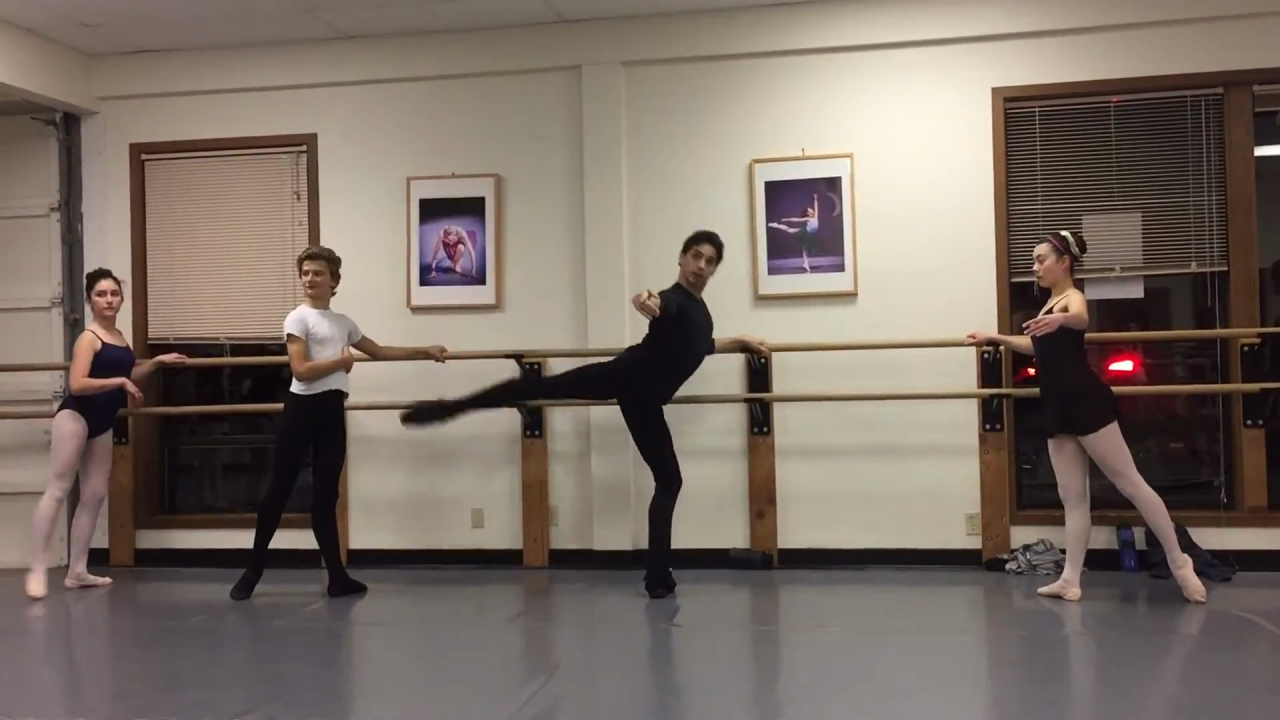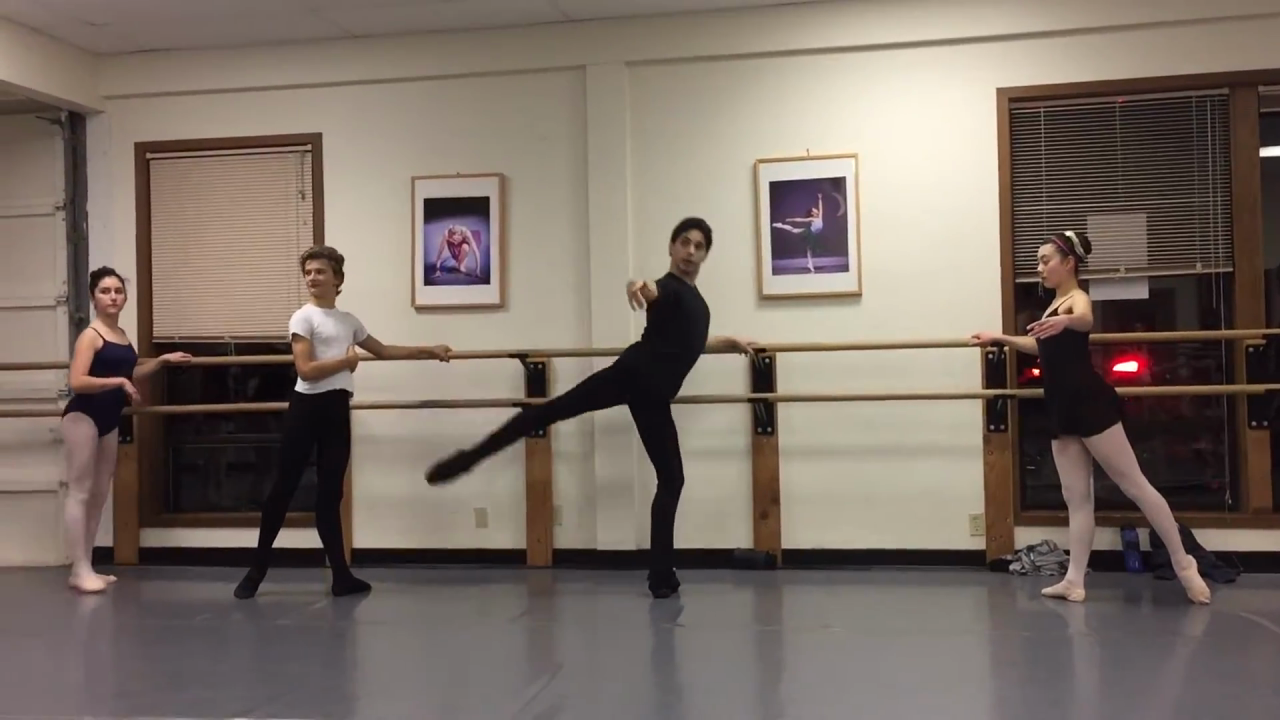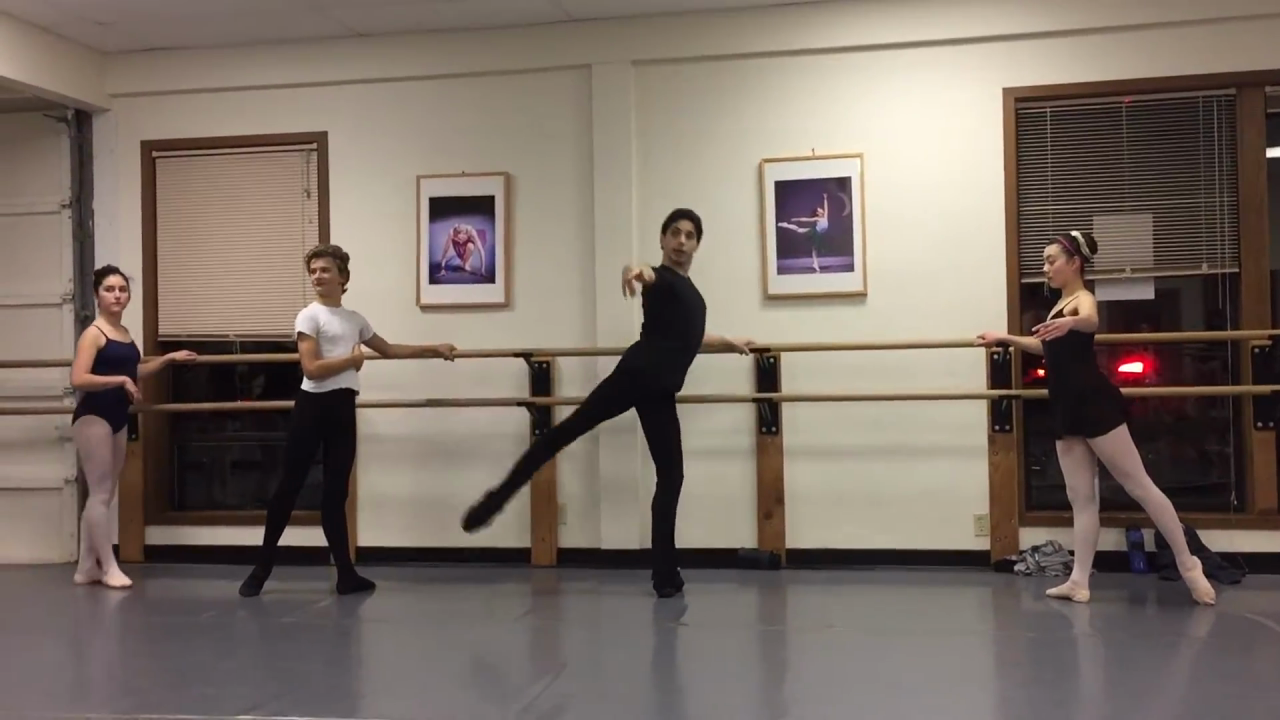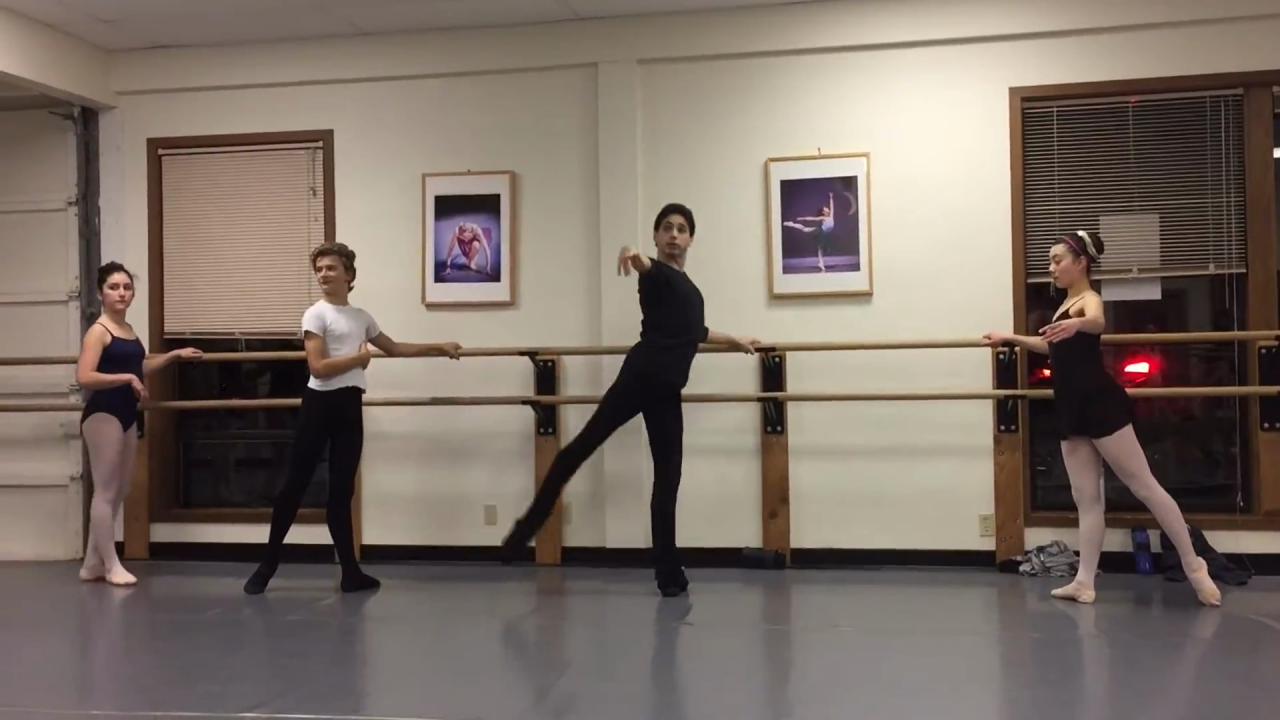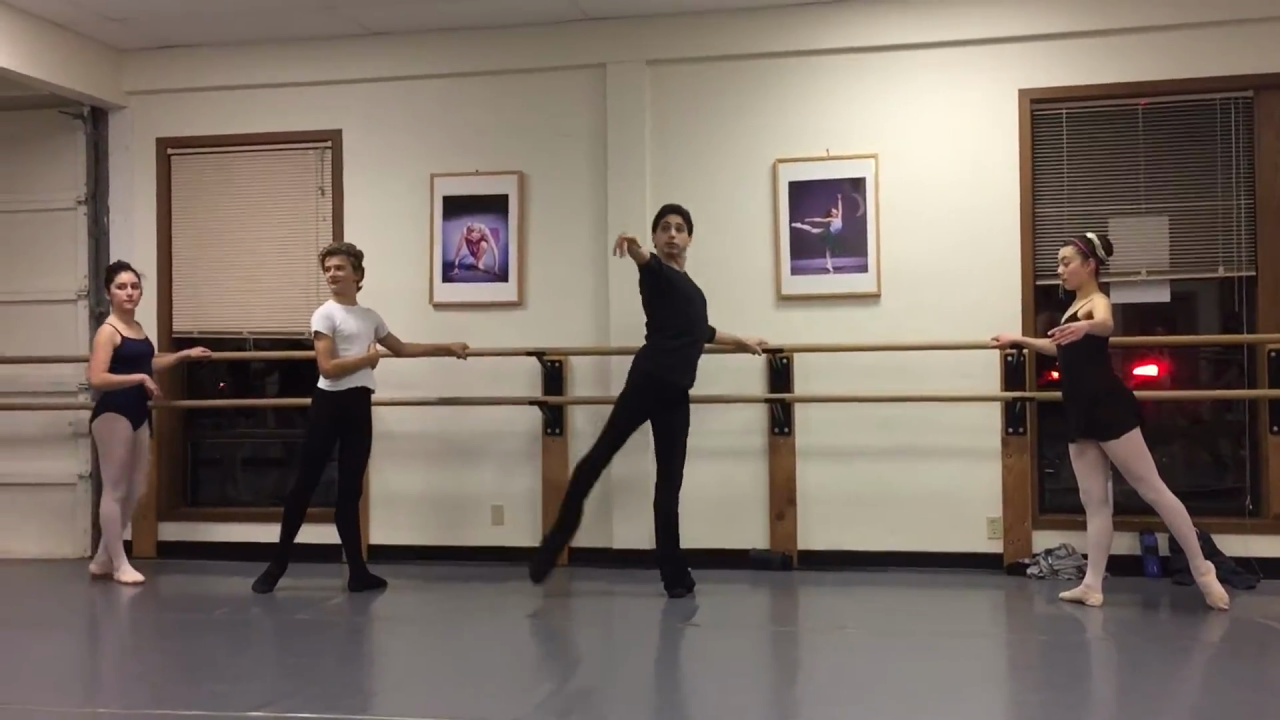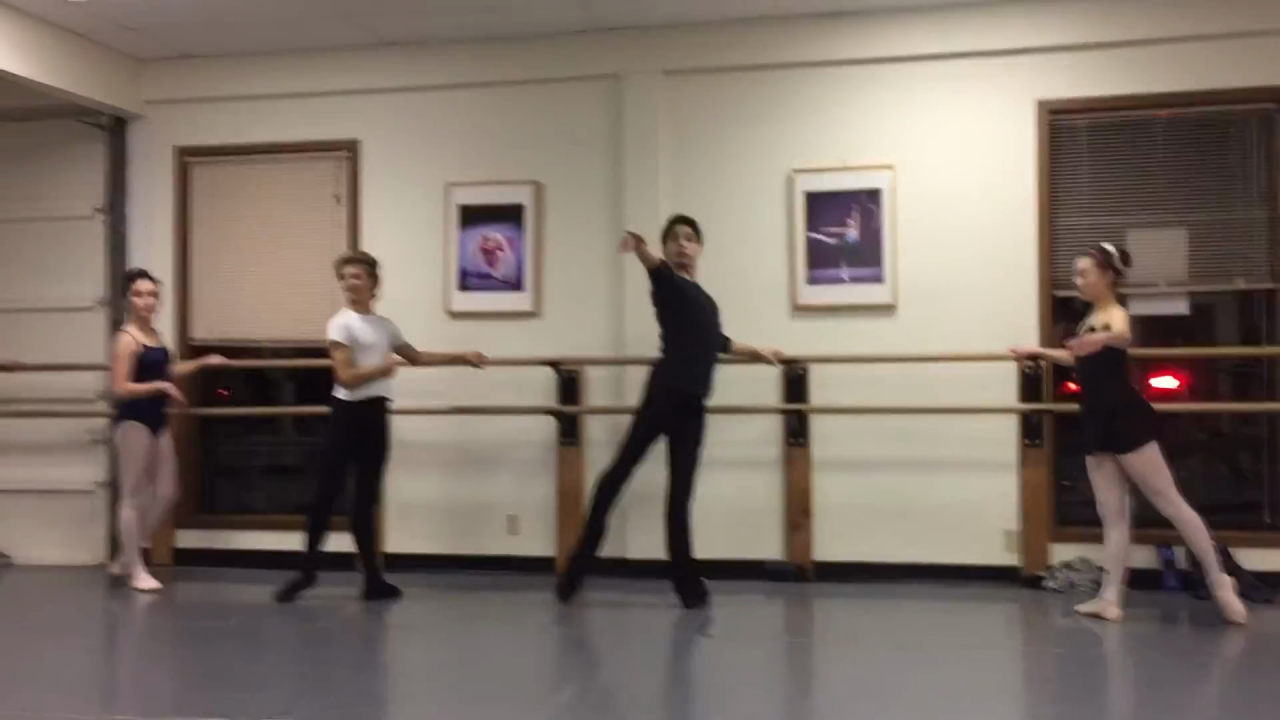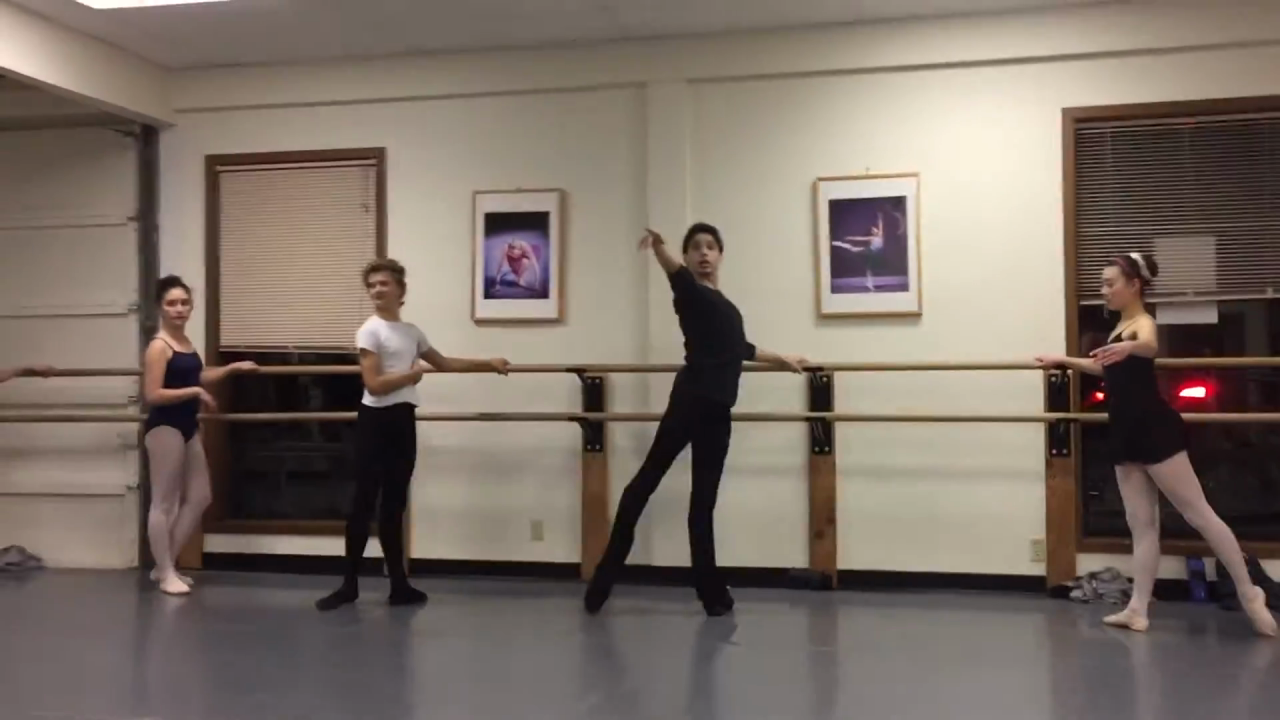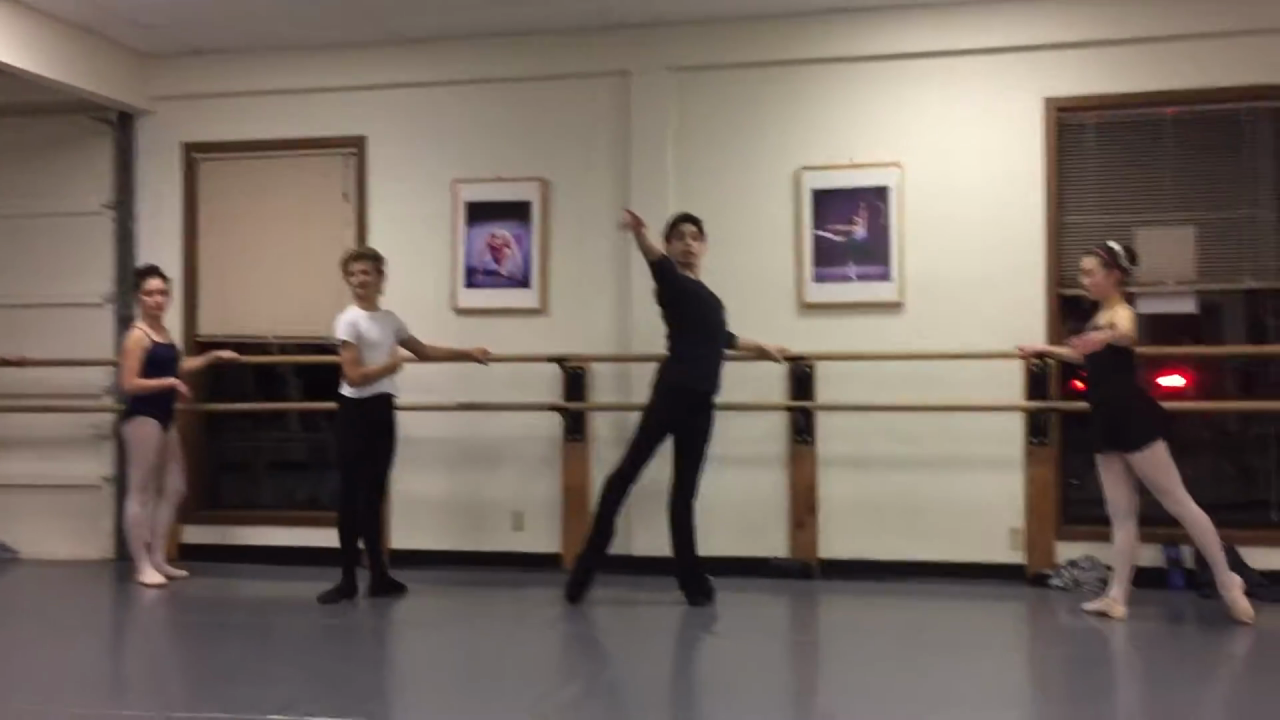
dt=0.1s
person 1, frame 1
left shoulder: (700, 311)
right shoulder: (675, 297)
right elbow: (654, 305)
left wrist: (737, 341)
right wrist: (649, 303)
left hip: (645, 399)
right hip: (626, 374)
left knee: (669, 481)
right knee: (536, 388)
left ankle: (657, 575)
right ankle: (451, 407)
person 1, frame 2
left shoulder: (697, 301)
right shoulder: (670, 287)
right elbow: (652, 293)
left wrist: (730, 341)
right wrist: (641, 287)
left hip: (653, 396)
right hip: (631, 376)
left knee: (671, 479)
right knee: (548, 412)
left ankle: (661, 575)
right ankle: (469, 458)
person 1, frame 3
left shoulder: (688, 291)
right shoulder: (662, 279)
left wrist: (729, 341)
right wrist: (639, 272)
left hip: (659, 393)
right hip: (637, 376)
left knee: (670, 477)
right knee: (566, 431)
left ankle: (664, 573)
right ankle: (498, 498)
person 1, frame 4
left shoulder: (685, 285)
right shoulder: (657, 275)
right elbow: (649, 269)
left wrist: (733, 340)
right wrist: (636, 258)
left hip: (667, 390)
right hip: (642, 374)
left knee: (668, 477)
right knee: (585, 443)
left ankle: (668, 572)
right ankle: (529, 523)
person 1, frame 5
left shoulder: (688, 286)
right shoulder: (656, 272)
left elbow: (697, 330)
right elbow: (645, 258)
left wrist: (739, 340)
right wrist: (634, 246)
left hip: (675, 390)
right hip: (650, 379)
left knee: (669, 480)
right knee: (602, 452)
left ankle: (673, 572)
right ankle: (555, 542)
person 1, frame 6
left shoulder: (700, 296)
right shoulder: (668, 283)
left elbow: (713, 340)
right elbow: (654, 265)
left wrist: (755, 351)
right wrist: (642, 250)
left hip: (691, 401)
right hip: (668, 391)
left knee: (681, 490)
right knee: (624, 465)
left ankle: (687, 583)
right ankle: (582, 558)
person 1, frame 7
left shoulder: (722, 303)
right shoulder: (689, 291)
left elbow: (737, 348)
right elbow: (675, 272)
left wrist: (779, 358)
right wrist: (661, 252)
left hip: (717, 410)
right hip: (692, 399)
left knee: (704, 498)
right knee: (649, 475)
left ankle: (711, 590)
right ankle: (608, 569)
person 1, frame 8
left shoulder: (704, 294)
right shoulder: (671, 281)
left elbow: (718, 337)
right elbow: (656, 260)
left wrist: (760, 347)
right wrist: (640, 236)
left hip: (699, 399)
right hip: (676, 390)
left knee: (685, 488)
right knee: (631, 466)
left ankle: (691, 580)
right ankle: (590, 559)
person 2, frame 1
left shoulder: (1072, 297)
right shoulder: (1051, 303)
left elbow: (1081, 319)
right elbow: (1036, 345)
left wrist: (1060, 319)
right wrist: (993, 337)
left hip: (1086, 402)
right hip: (1059, 408)
left knee: (1131, 483)
right knee: (1072, 497)
left ankle: (1179, 562)
right ankle: (1070, 580)
person 2, frame 2
left shoulder: (1077, 298)
right shoulder: (1056, 304)
left elbow: (1086, 321)
right elbow: (1041, 345)
left wrist: (1065, 321)
right wrist: (998, 338)
left hip: (1090, 404)
right hip: (1063, 409)
left knee: (1135, 485)
right knee: (1076, 498)
left ankle: (1183, 563)
right ankle: (1074, 581)
person 2, frame 3
left shoulder: (1083, 299)
right shoulder: (1060, 305)
left elbow: (1091, 321)
right elbow: (1046, 346)
left wrist: (1070, 322)
right wrist: (1003, 338)
left hip: (1095, 404)
right hip: (1068, 410)
left knee: (1139, 486)
right knee: (1080, 498)
left ankle: (1188, 564)
right ankle: (1079, 581)
person 2, frame 4
left shoulder: (1089, 299)
right shoulder: (1066, 304)
left elbow: (1098, 322)
right elbow: (1051, 345)
left wrist: (1077, 324)
right wrist: (1009, 338)
left hip: (1100, 405)
right hip: (1073, 410)
left knee: (1144, 486)
right knee: (1086, 499)
left ankle: (1193, 565)
right ankle: (1084, 582)
person 2, frame 5
left shoulder: (1097, 302)
right shoulder: (1075, 307)
left elbow: (1106, 325)
right elbow: (1060, 347)
left wrist: (1086, 327)
right wrist: (1018, 340)
left hip: (1108, 408)
right hip: (1081, 412)
left knee: (1152, 489)
right knee: (1094, 502)
left ankle: (1201, 568)
right ankle: (1092, 585)
person 2, frame 6
left shoulder: (1115, 314)
right shoulder: (1092, 317)
left elbow: (1124, 337)
right elbow: (1077, 358)
left wrist: (1104, 339)
right wrist: (1035, 352)
left hip: (1126, 420)
right hip: (1099, 424)
left knee: (1170, 503)
right knee: (1111, 516)
left ankle: (1219, 582)
right ankle: (1109, 599)
person 2, frame 7
left shoulder: (1142, 322)
right shoulder: (1121, 326)
left elbow: (1149, 346)
right elbow: (1105, 367)
left wrist: (1128, 347)
right wrist: (1062, 360)
left hip: (1154, 430)
right hip: (1128, 434)
left knee: (1199, 514)
right knee: (1141, 526)
left ankle: (1249, 594)
right ankle: (1138, 610)
person 2, frame 8
left shoulder: (1121, 312)
right shoulder: (1101, 316)
left elbow: (1127, 336)
right elbow: (1085, 356)
left wrist: (1107, 336)
right wrist: (1042, 349)
left hip: (1134, 420)
right hip: (1108, 423)
left knee: (1178, 502)
right knee: (1120, 514)
left ankle: (1227, 581)
right ankle: (1116, 597)
person 3, frame 1
left shoulder: (343, 321)
right shoulder: (298, 318)
left elbow: (379, 351)
right elbow: (301, 370)
left wrist: (424, 351)
right wrist: (341, 361)
left hip: (332, 409)
right hip: (302, 407)
left knee: (326, 495)
right knee: (280, 488)
left ankle: (337, 576)
right ankle: (253, 570)
person 3, frame 2
left shoulder: (349, 320)
right shoulder: (303, 318)
left elbow: (383, 351)
right elbow: (306, 370)
left wrist: (428, 351)
right wrist: (346, 361)
left hip: (337, 409)
right hip: (307, 407)
left knee: (331, 494)
right knee: (284, 487)
left ankle: (341, 576)
right ankle: (258, 568)
person 3, frame 3
left shoulder: (354, 318)
right shoulder: (309, 316)
left elbow: (389, 349)
right elbow: (312, 369)
left wrist: (433, 349)
right wrist: (351, 359)
left hip: (343, 407)
right hip: (313, 405)
left knee: (336, 493)
right knee: (290, 485)
left ankle: (346, 573)
right ankle: (263, 566)
person 3, frame 4
left shoulder: (361, 316)
right shoulder: (316, 314)
left elbow: (395, 348)
right elbow: (318, 367)
left wrist: (438, 348)
right wrist: (358, 358)
left hip: (350, 405)
right hip: (320, 403)
left knee: (342, 491)
right knee: (297, 483)
left ankle: (351, 571)
right ankle: (268, 563)
person 3, frame 5
left shoulder: (369, 316)
right shoulder: (325, 315)
left elbow: (401, 348)
right elbow: (328, 368)
left wrist: (446, 348)
right wrist: (368, 358)
left hip: (359, 405)
right hip: (330, 403)
left knee: (351, 490)
right knee: (306, 483)
left ankle: (357, 571)
right ankle: (279, 561)
person 3, frame 6
left shoulder: (385, 325)
right shoulder: (341, 324)
left elbow: (417, 357)
right elbow: (346, 377)
left wrist: (461, 357)
right wrist: (385, 368)
left hip: (374, 413)
right hip: (347, 412)
left knee: (367, 498)
right knee: (328, 492)
left ankle: (373, 579)
right ankle: (307, 571)
person 3, frame 7
left shoulder: (411, 331)
right shoulder: (369, 331)
left elbow: (443, 362)
right elbow: (375, 384)
left wrist: (487, 363)
right wrist: (412, 375)
left hip: (403, 419)
right hip: (376, 419)
left knee: (395, 504)
right knee: (364, 501)
left ankle: (399, 584)
right ankle: (350, 582)
person 3, frame 8
left shoulder: (389, 319)
right shoulder: (348, 321)
left elbow: (424, 350)
right elbow: (353, 376)
left wrist: (468, 352)
right wrist: (391, 364)
left hip: (382, 409)
right hip: (355, 410)
left knee: (375, 494)
right knee: (352, 494)
left ankle: (379, 576)
right ankle: (348, 578)
person 4, frame 1
left shoulder: (120, 338)
right shoulder: (88, 337)
right elbow: (78, 385)
left wrist: (158, 361)
right wrist: (121, 381)
left hip: (103, 424)
right hip: (77, 416)
left knee: (95, 497)
right knee: (58, 488)
left ankle: (77, 571)
right ankle: (38, 569)
person 4, frame 2
left shoulder: (122, 337)
right shoulder: (90, 335)
right elbow: (76, 381)
left wrist: (164, 360)
right wrist: (119, 382)
left hip: (109, 422)
right hip: (83, 416)
left knee: (99, 495)
right knee: (80, 492)
left ankle: (81, 571)
right ankle: (82, 568)
person 4, frame 3
left shoulder: (125, 333)
right shoulder: (93, 334)
right elbow: (78, 379)
left wrist: (169, 358)
right wrist: (120, 380)
left hip: (117, 418)
right hip: (93, 416)
left knee: (104, 495)
right knee: (100, 493)
left ankle: (87, 567)
right ankle: (108, 567)
person 4, frame 4
left shoulder: (129, 330)
right shoulder: (98, 331)
right elbow: (84, 377)
left wrist: (174, 355)
right wrist: (127, 378)
left hip: (127, 416)
right hip: (103, 415)
left knee: (118, 493)
right knee: (106, 492)
left ankle: (92, 564)
right ankle: (111, 565)
person 4, frame 5
left shoulder: (137, 328)
right shoulder: (108, 332)
right elbow: (97, 379)
left wrist: (184, 355)
right wrist: (140, 379)
left hip: (138, 414)
right hip: (113, 414)
left knee: (135, 490)
right knee: (115, 490)
left ankle: (103, 559)
right ankle: (119, 563)
person 4, frame 6
left shoulder: (154, 335)
right shoulder: (127, 340)
right elbow: (121, 389)
left wrist: (202, 363)
right wrist: (163, 387)
left hip: (156, 421)
right hip: (133, 422)
left knee: (166, 494)
right knee: (134, 498)
left ankle: (125, 559)
right ankle: (136, 571)
person 4, frame 7
left shoulder: (186, 342)
right shoulder: (159, 346)
right elbow: (153, 395)
left wrist: (232, 368)
right wrist: (195, 393)
left hip: (187, 427)
right hip: (164, 428)
left knee: (200, 498)
right knee: (163, 502)
left ankle: (165, 565)
right ankle: (166, 574)
person 4, frame 8
left shoulder: (163, 332)
right shoulder: (136, 336)
left elbow: (175, 368)
right elbow: (129, 385)
left wrist: (213, 356)
right wrist: (171, 383)
left hip: (164, 417)
right hip: (142, 418)
left knee: (175, 489)
right knee: (140, 493)
left ankle: (157, 558)
right ankle: (142, 565)
